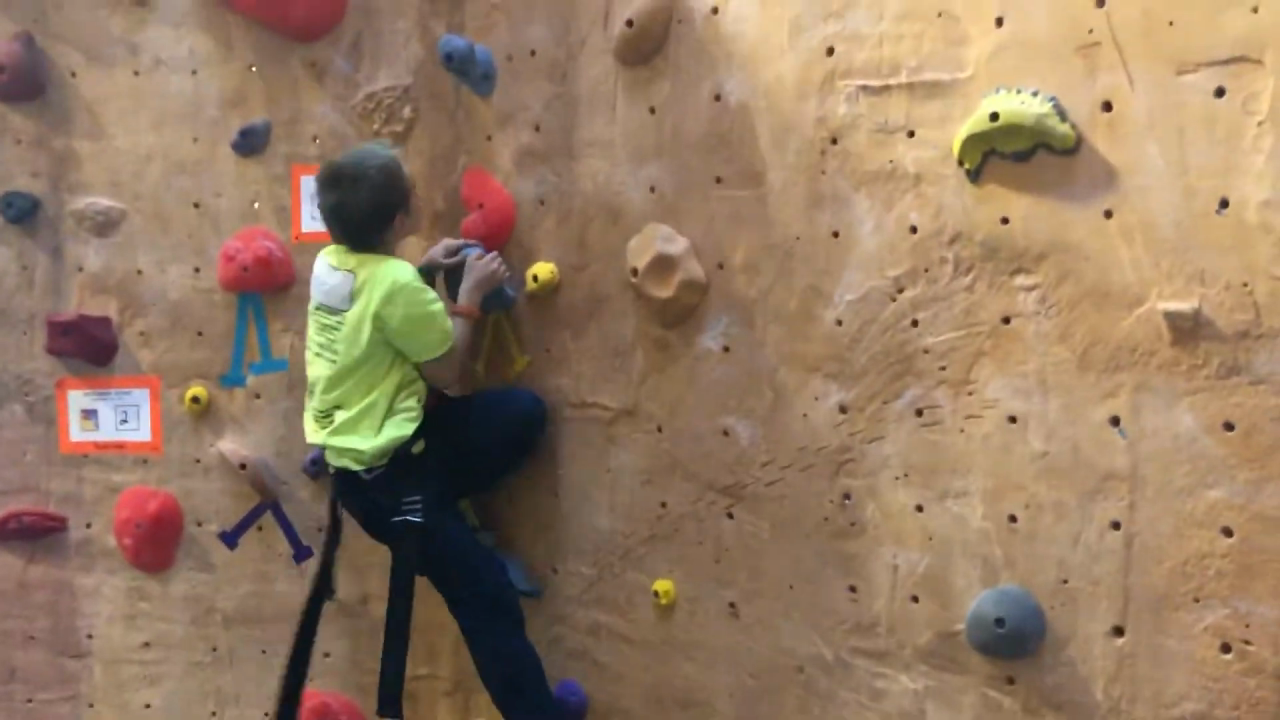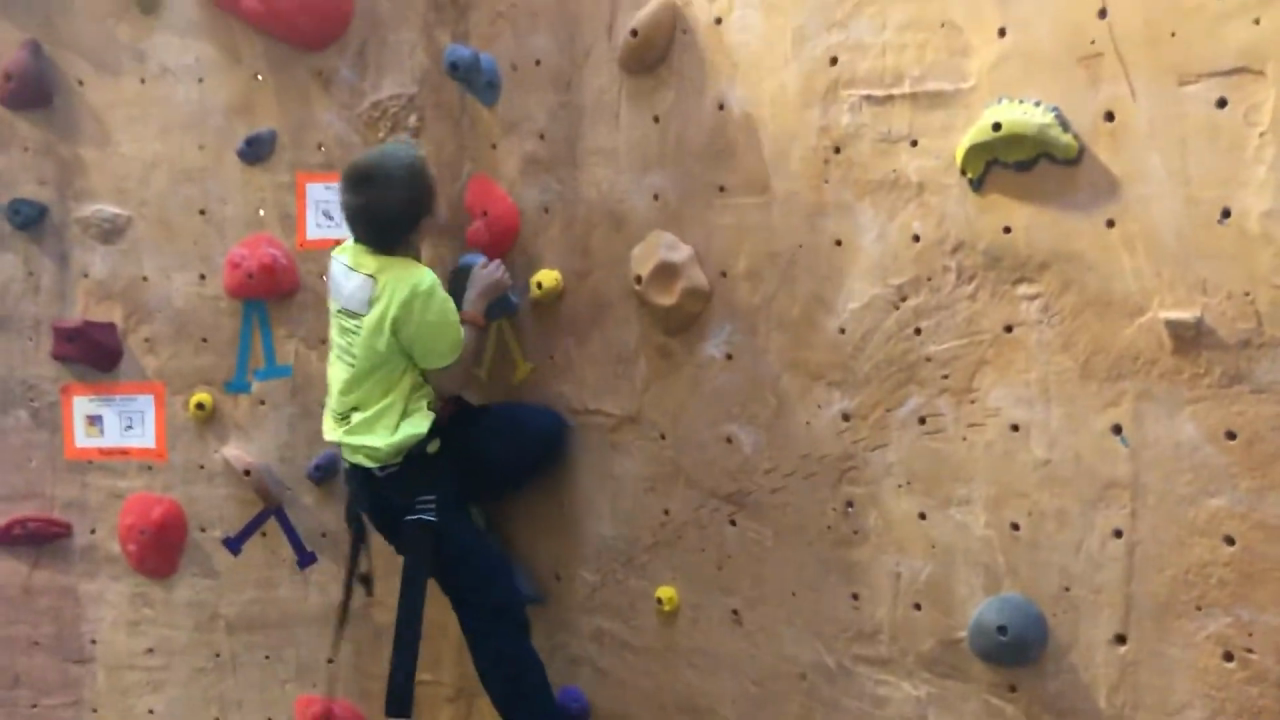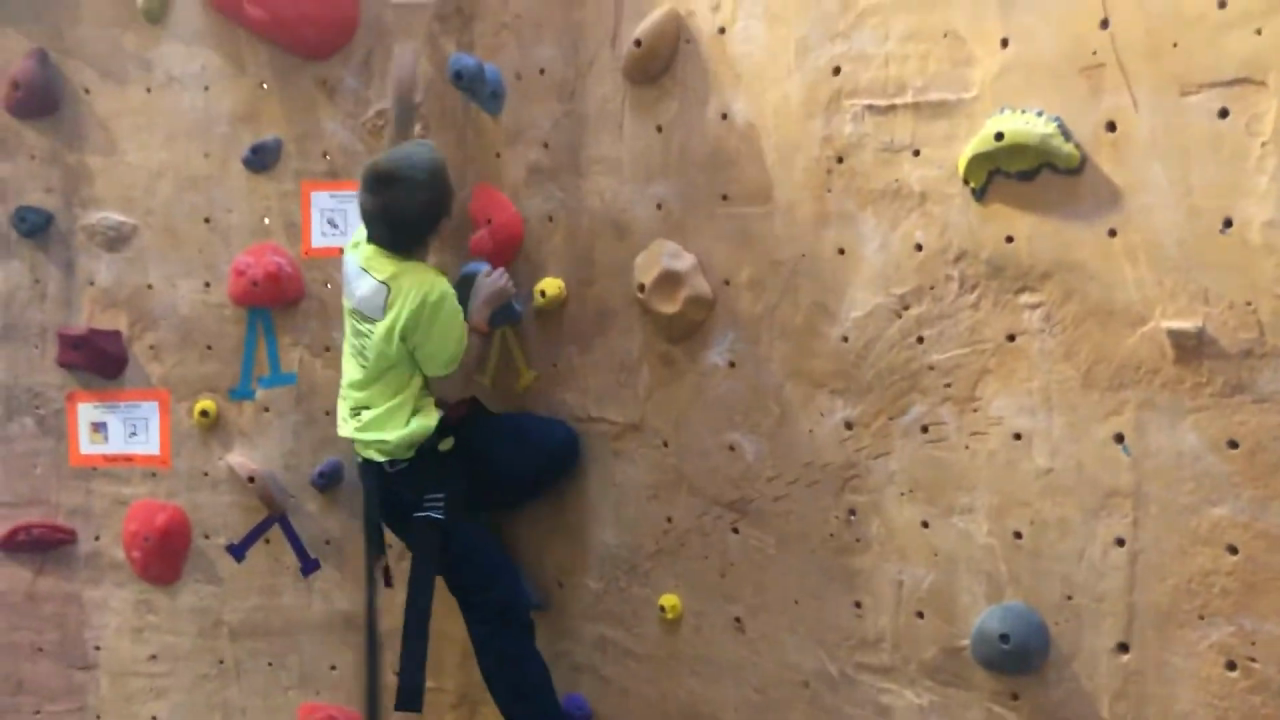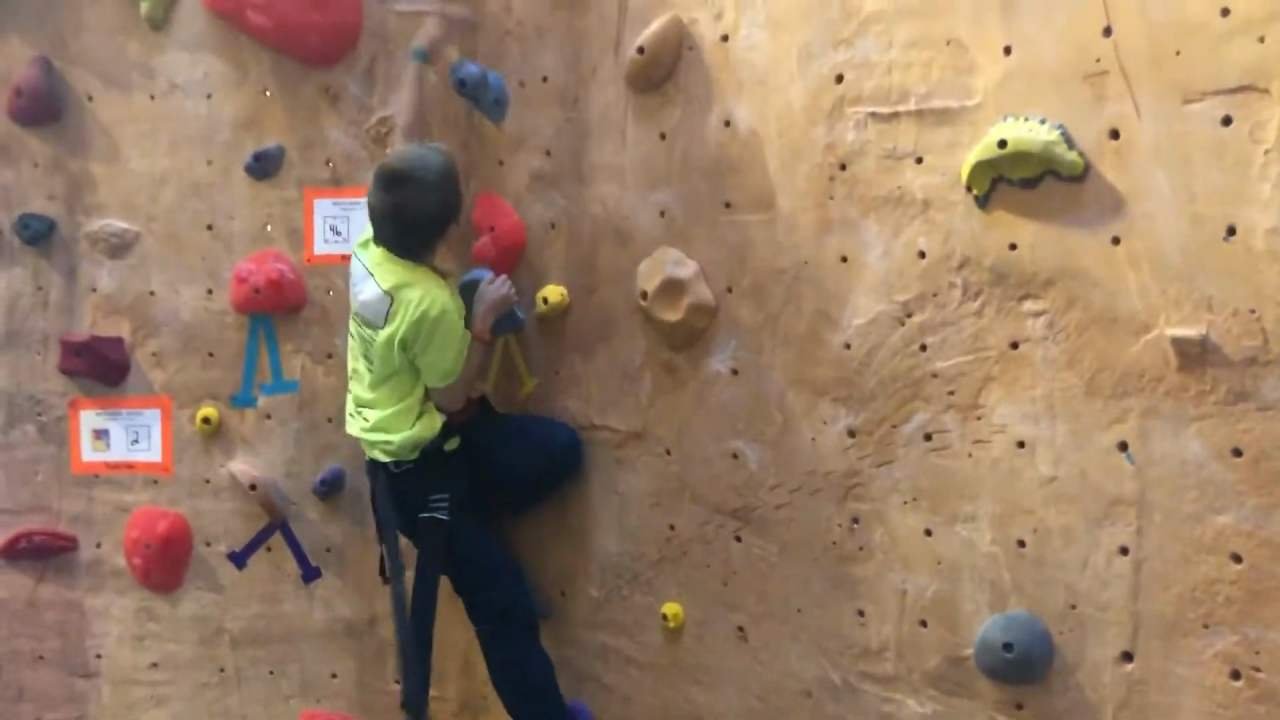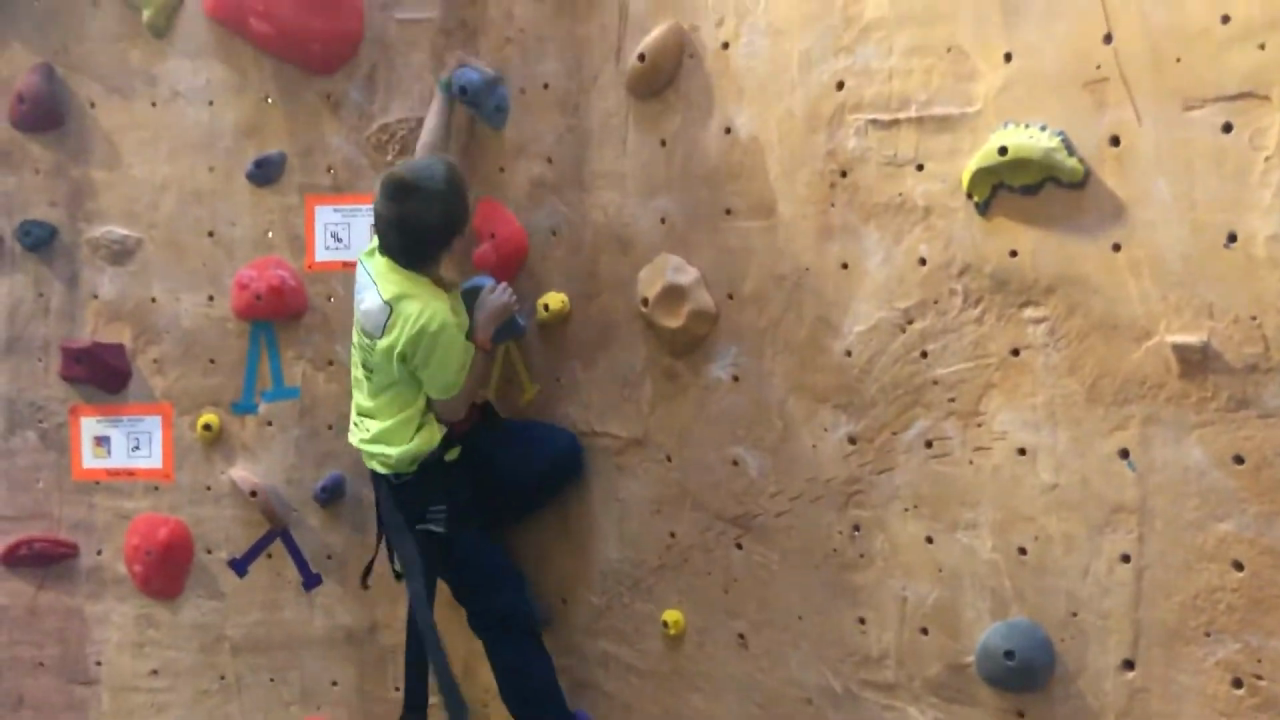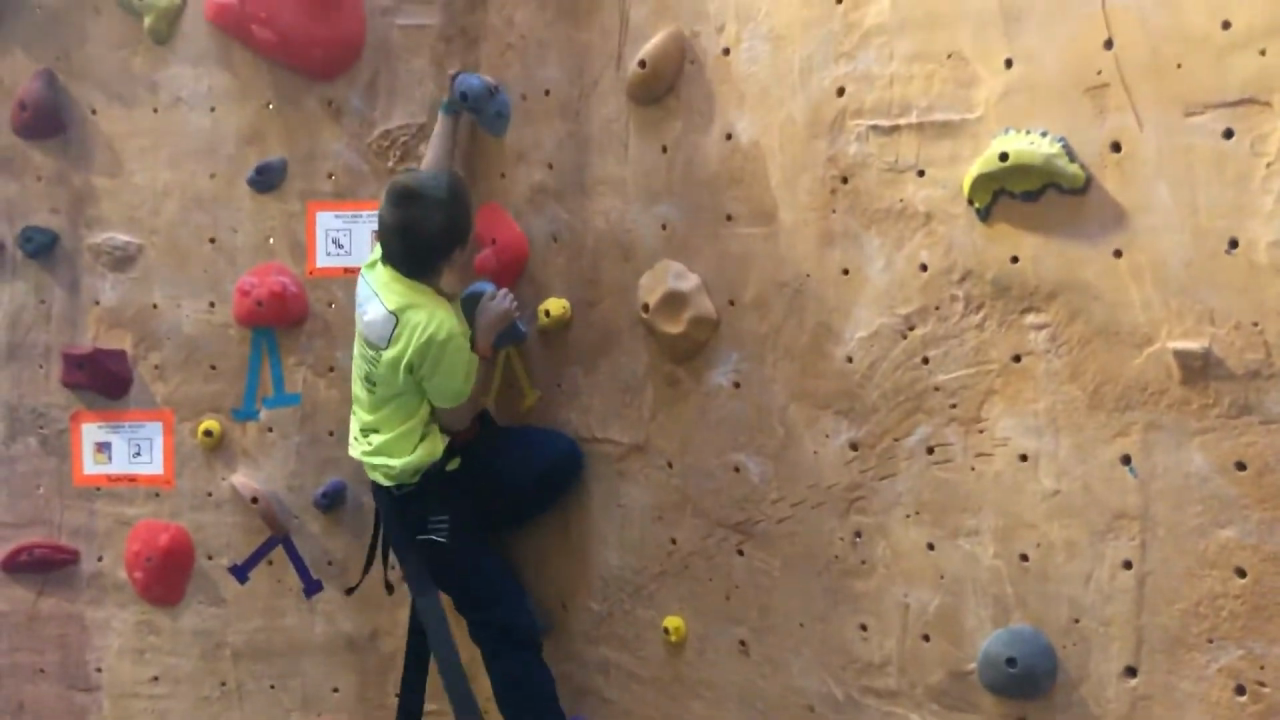
dt=0.1s
person 1, frame 1
left shoulder: (331, 258)
right shoulder: (397, 284)
right elbow: (447, 373)
left wrist: (427, 271)
right wrist: (470, 294)
left hip: (355, 445)
right hip: (383, 472)
left knee: (523, 411)
right knee: (485, 594)
person 1, frame 2
left shoulder: (349, 255)
right shoulder: (418, 288)
right elbow: (451, 381)
right wrist: (475, 303)
left hip: (373, 446)
right hip: (400, 470)
left knee: (543, 430)
right knee: (492, 598)
left ankle: (451, 517)
person 1, frame 3
left shoulder: (361, 250)
right shoulder: (427, 295)
left elbow: (393, 175)
right elbow: (452, 390)
left wrist: (401, 101)
right wrist: (479, 310)
left hip: (383, 444)
right hip: (412, 467)
left knee: (554, 446)
right knee: (498, 607)
left ankle: (457, 533)
person 1, frame 4
left shoulder: (370, 248)
right shoulder: (429, 303)
left elbow: (405, 150)
right elbow: (452, 400)
left wrist: (420, 61)
right wrist: (483, 322)
left hip: (402, 448)
right hip: (421, 469)
left knee: (558, 447)
right knee: (504, 607)
left ankle: (469, 523)
person 1, frame 5
left shoulder: (377, 257)
right shoulder: (433, 316)
left elbow: (423, 170)
right elbow: (455, 409)
left wrist: (445, 93)
right wrist: (484, 329)
left hip: (403, 453)
right hip: (421, 476)
left knee: (559, 451)
right knee: (507, 615)
left ankle: (468, 537)
person 1, frame 6
left shoulder: (379, 268)
right shoulder: (436, 327)
left elbow: (426, 181)
right elbow: (459, 418)
left wrist: (452, 109)
right wrist: (486, 336)
left hip: (405, 463)
right hip: (422, 488)
left knee: (558, 455)
right knee: (508, 626)
left ankle: (466, 544)
